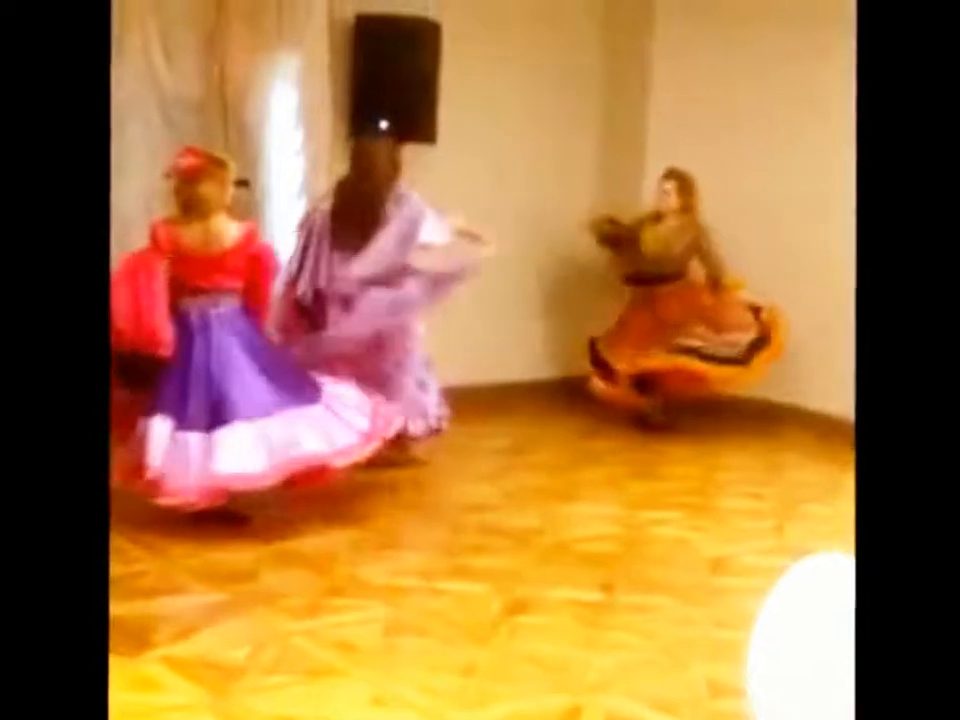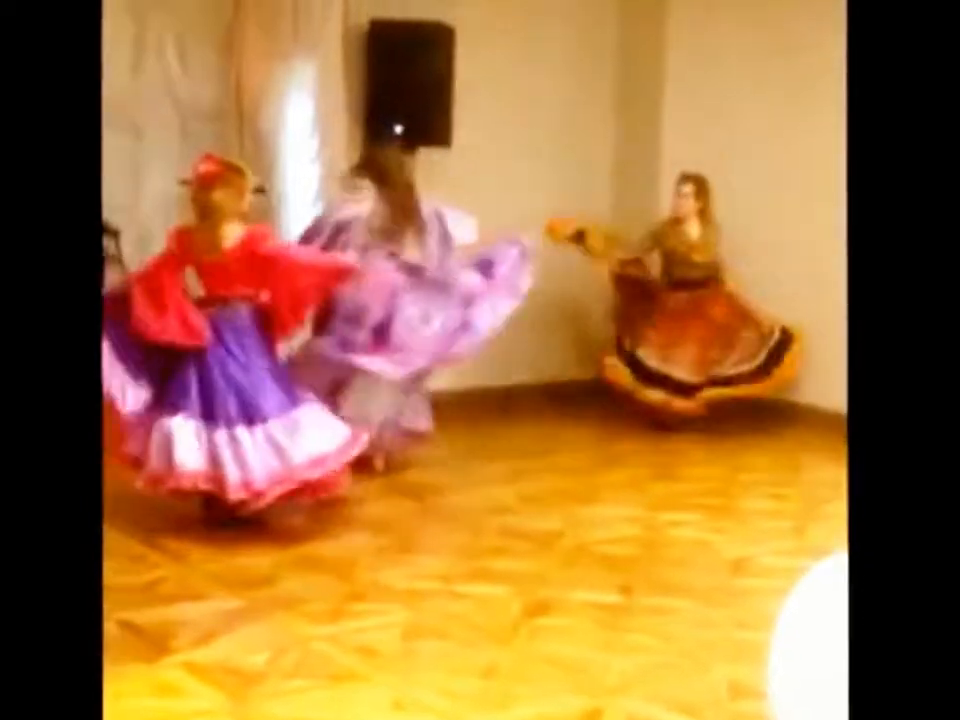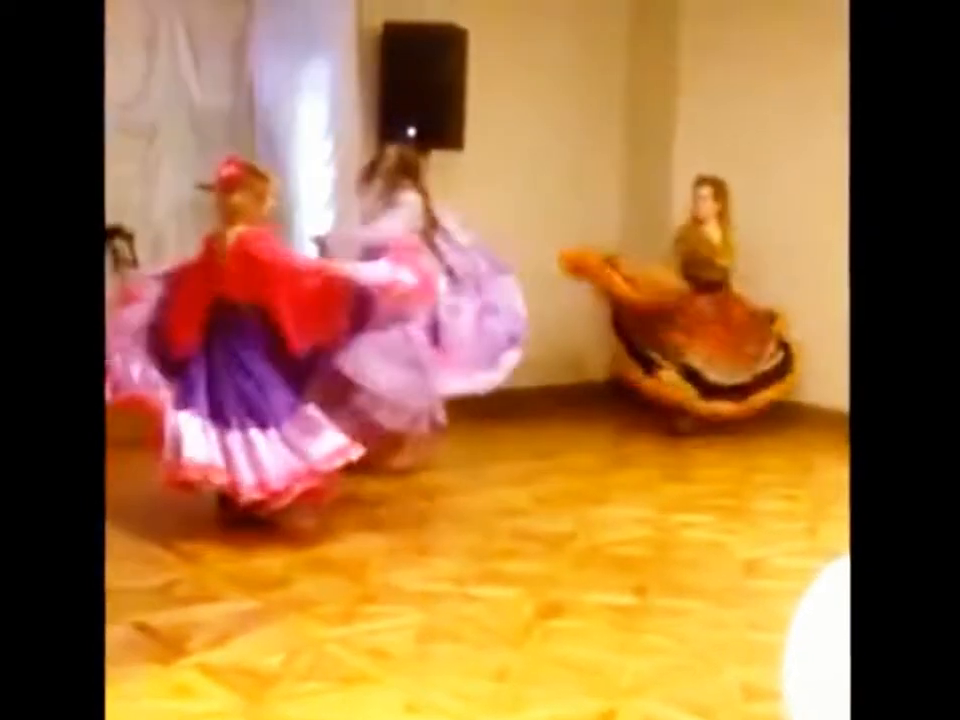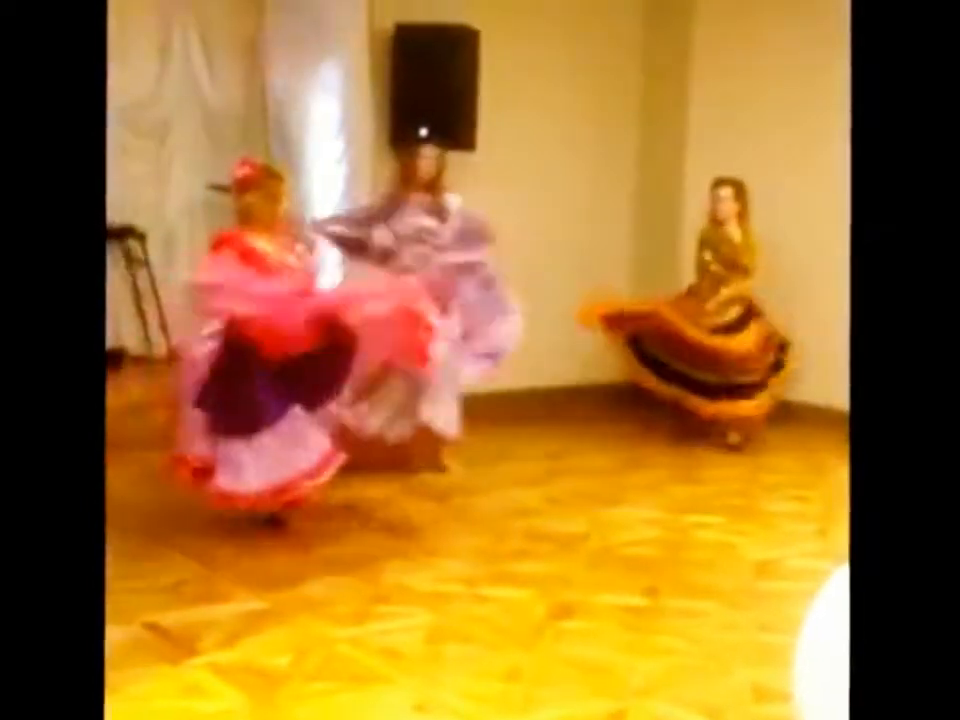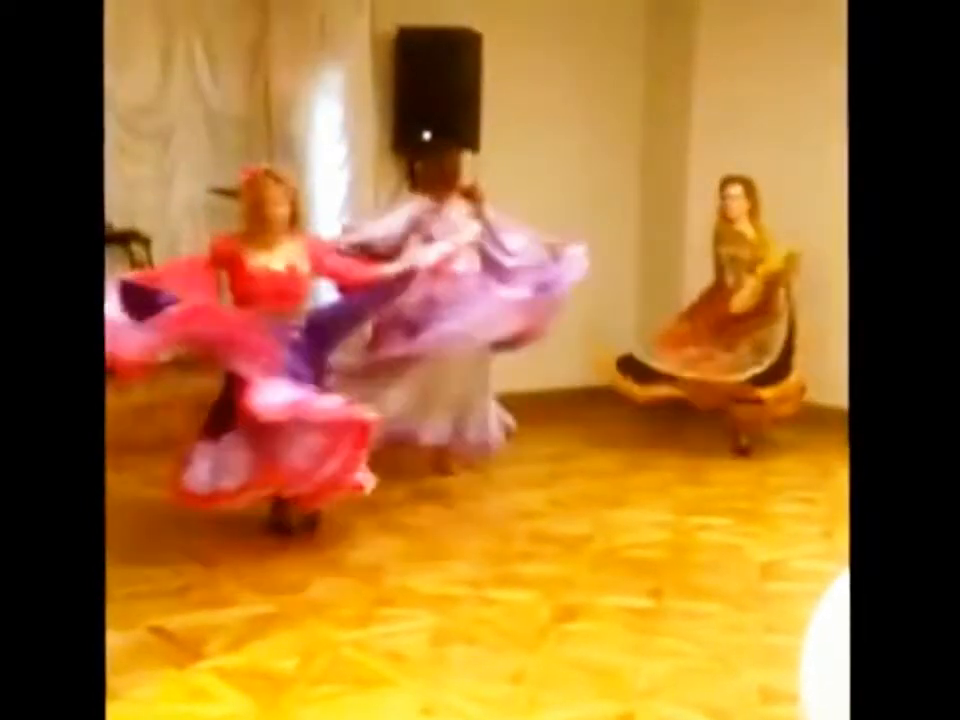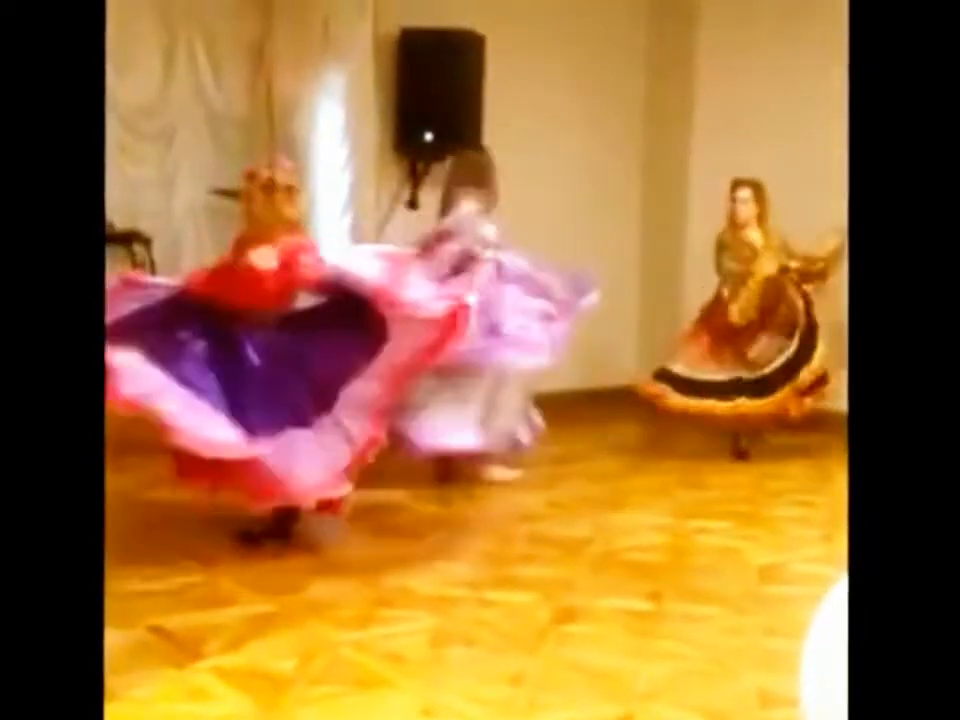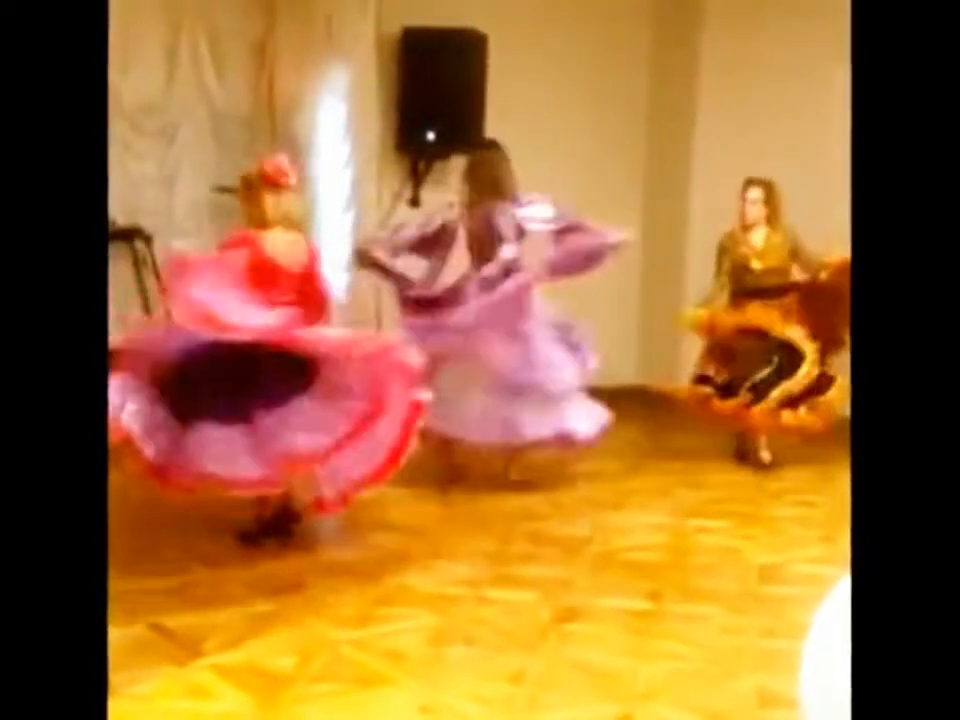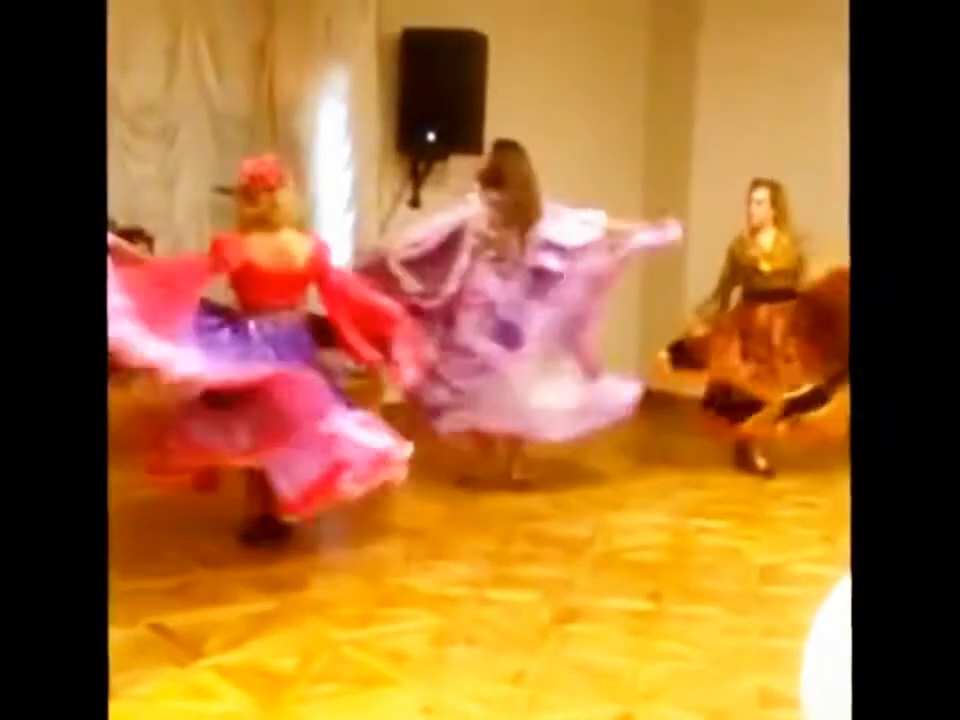
dt=0.2s
person 1, frame 1
left shoulder: (167, 234)
right shoulder: (244, 235)
left elbow: (141, 281)
right elbow: (260, 287)
left hip: (187, 327)
right hip: (232, 326)
left knee: (191, 401)
right knee: (242, 402)
left ankle: (192, 491)
person 1, frame 2
left shoulder: (185, 239)
right shoulder: (253, 239)
left elbow: (155, 283)
right elbow: (301, 265)
right wrist: (341, 266)
left hip: (202, 333)
right hip: (243, 333)
left knee: (206, 409)
right knee: (256, 405)
left ankle: (213, 493)
right ankle: (245, 495)
person 1, frame 3
left shoulder: (216, 241)
right shoulder: (253, 240)
left elbow: (195, 286)
right elbow: (295, 269)
right wrist: (364, 274)
left hip: (222, 334)
right hip: (250, 337)
left knee: (228, 410)
right knee: (260, 408)
left ankle: (232, 495)
right ankle: (251, 498)
person 1, frame 4
left shoulder: (287, 244)
right shoulder: (234, 244)
left elbow: (303, 287)
right elbow: (214, 282)
left hip: (293, 343)
right hip: (258, 348)
right knee: (268, 419)
left ankle: (261, 494)
right ankle: (264, 498)
person 1, frame 5
left shoulder: (308, 248)
right shoulder: (230, 249)
left elbow: (361, 275)
right elbow: (186, 279)
left wrist: (414, 264)
left hip: (295, 348)
right hip: (253, 354)
left knee: (301, 425)
right knee: (264, 420)
left ankle: (296, 504)
right ankle: (283, 504)
person 1, frame 6
left shoulder: (296, 248)
right shoulder: (246, 244)
left elbow: (322, 278)
right elbow: (218, 283)
left hip: (272, 350)
right hip: (241, 347)
left knee: (269, 434)
left ankle: (281, 513)
right ankle: (287, 504)
person 1, frame 7
left shoulder: (247, 245)
right shoulder: (302, 245)
left elbow: (216, 280)
right elbow: (316, 303)
left wrist: (186, 266)
left hip: (258, 347)
right hip: (286, 346)
left knee: (249, 430)
right knee: (276, 431)
left ankle: (270, 513)
right ankle: (283, 505)
person 1, frame 8
left shoulder: (232, 248)
right shoulder: (310, 248)
left elbow: (180, 276)
right elbow: (349, 297)
right wrist: (389, 327)
left hip: (251, 345)
right hip: (295, 343)
left knee: (250, 433)
right knee: (292, 432)
left ankle: (262, 515)
right ankle: (278, 512)
person 2, frame 1
left shoulder: (336, 199)
right shoulder: (401, 200)
right elbow: (434, 229)
left hip: (346, 296)
right hip: (390, 298)
left knee: (348, 364)
right knee: (396, 361)
right ankle: (404, 441)
person 2, frame 2
left shoulder: (363, 200)
right shoulder: (414, 206)
left elbow: (315, 239)
right elbow: (456, 225)
left hip: (369, 293)
right hip: (403, 294)
left knee: (363, 367)
right knee: (394, 370)
left ankle: (373, 448)
right ankle: (384, 445)
person 2, frame 3
left shoulder: (406, 201)
right shoulder: (399, 199)
left elbow: (375, 237)
left wrist: (331, 245)
left knee: (396, 367)
right knee: (410, 366)
left ankle: (408, 445)
right ankle: (413, 439)
person 2, frame 4
left shoulder: (448, 204)
right shoulder: (395, 201)
left elbow: (473, 236)
right elbow: (356, 223)
right wrist: (323, 227)
left hip: (436, 293)
left knee: (433, 368)
right knee: (393, 366)
left ankle: (440, 444)
person 2, frame 5
left shoulder: (476, 209)
right shoulder: (423, 207)
left elbow: (511, 239)
right elbow: (380, 230)
left wrist: (549, 249)
right wrist: (341, 243)
left hip: (471, 299)
right hip: (435, 298)
left knee: (467, 371)
right knee: (428, 367)
left ankle: (450, 449)
person 2, frame 6
left shoulder: (468, 210)
right shoulder: (469, 208)
right elbow: (453, 242)
left hip: (493, 300)
right hip: (476, 303)
right knee: (492, 376)
left ankle: (446, 459)
right ankle: (489, 461)
person 2, frame 7
left shoulder: (464, 211)
right shoulder: (520, 208)
left elbow: (418, 234)
right elbow: (562, 227)
left wrist: (379, 250)
left hip: (473, 300)
right hip: (510, 304)
left knee: (456, 381)
right knee: (525, 380)
left ankle: (449, 462)
right ankle: (510, 466)
person 2, frame 8
left shoulder: (475, 205)
right shoulder: (540, 210)
left elbow: (430, 236)
right elbow: (593, 225)
left wrist: (390, 258)
right wrist: (643, 232)
left hip: (481, 300)
right hip: (523, 302)
left knee: (479, 382)
right knee: (529, 383)
left ankle: (493, 462)
right ankle: (514, 467)
person 3, frame 1
left shoulder: (692, 228)
right shoulder: (646, 223)
left elbow: (711, 261)
right elbow: (619, 235)
left wrist: (725, 288)
left hip: (678, 299)
right hip: (648, 300)
right knee: (642, 355)
right ankle: (652, 407)
person 3, frame 2
left shoulder: (711, 229)
right shoulder: (666, 232)
right elbow: (636, 256)
left wrist: (721, 287)
left hip: (709, 303)
right hip: (676, 304)
right knee: (670, 358)
right ankle: (668, 408)
person 3, frame 3
left shoulder: (726, 231)
right shoulder: (687, 234)
right elbow: (674, 273)
left hip: (722, 304)
right hip: (695, 306)
left knee: (728, 359)
right knee: (696, 360)
right ankle: (687, 412)
person 3, frame 4
left shoulder: (745, 234)
right shoulder: (709, 235)
right elbow: (708, 272)
right wrist: (734, 289)
left hip: (738, 308)
right hip: (714, 308)
right knee: (728, 364)
left ankle: (735, 424)
right ankle: (732, 426)
person 3, frame 5
left shoulder: (760, 233)
right shoulder: (724, 233)
left elbow: (767, 268)
right elbow: (732, 269)
right wrist: (771, 267)
left hip: (758, 310)
right hip: (728, 309)
left knee: (754, 374)
right knee: (739, 374)
left ankle: (742, 430)
right ankle: (741, 431)
person 3, frame 6
left shoulder: (772, 237)
right shoulder: (727, 239)
left elbow: (798, 264)
right elbow: (732, 276)
left wrist: (832, 253)
right wrist: (759, 274)
left hip: (768, 316)
right hip: (736, 315)
left knee: (769, 378)
right knee: (745, 378)
left ankle: (742, 434)
right ankle: (740, 435)
person 3, frame 7
left shoulder: (785, 238)
right shoulder: (730, 242)
left elbow: (814, 267)
right elbow: (721, 285)
right wrist: (709, 314)
left hip: (782, 317)
right hip: (746, 319)
left knee: (784, 378)
right knee: (755, 381)
left ankle: (749, 441)
right ankle: (754, 444)
person 3, frame 8
left shoulder: (790, 241)
right shoulder: (740, 245)
left elbow: (803, 279)
right elbow: (725, 287)
left wrist: (823, 282)
right wrist: (703, 320)
left hip: (786, 322)
right hip: (750, 321)
left knee: (785, 387)
right knee: (753, 388)
left ankle: (747, 446)
right ankle: (750, 452)
